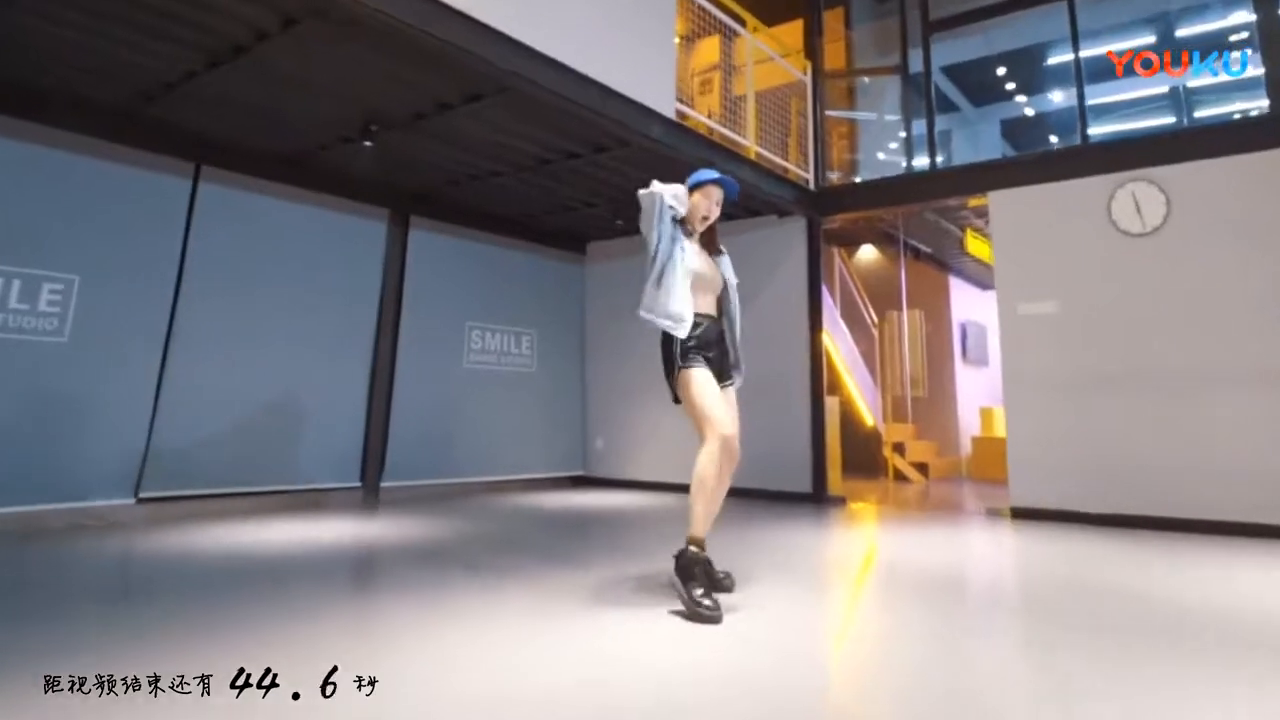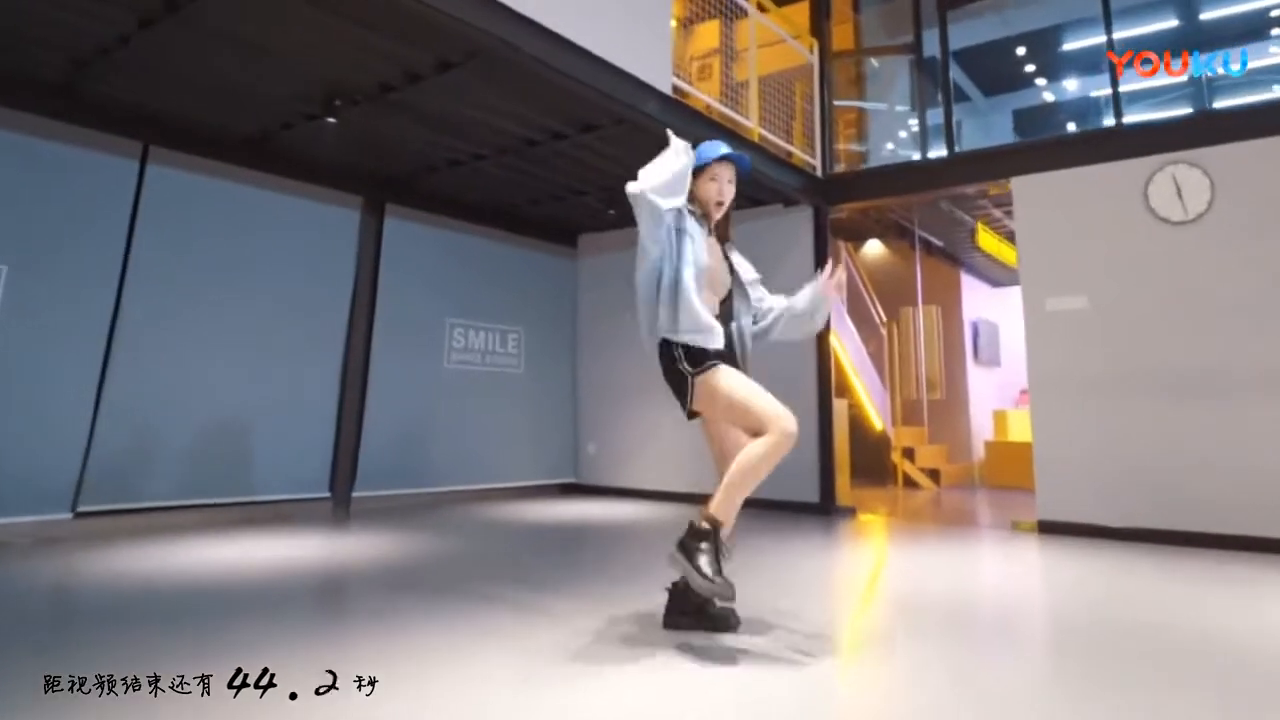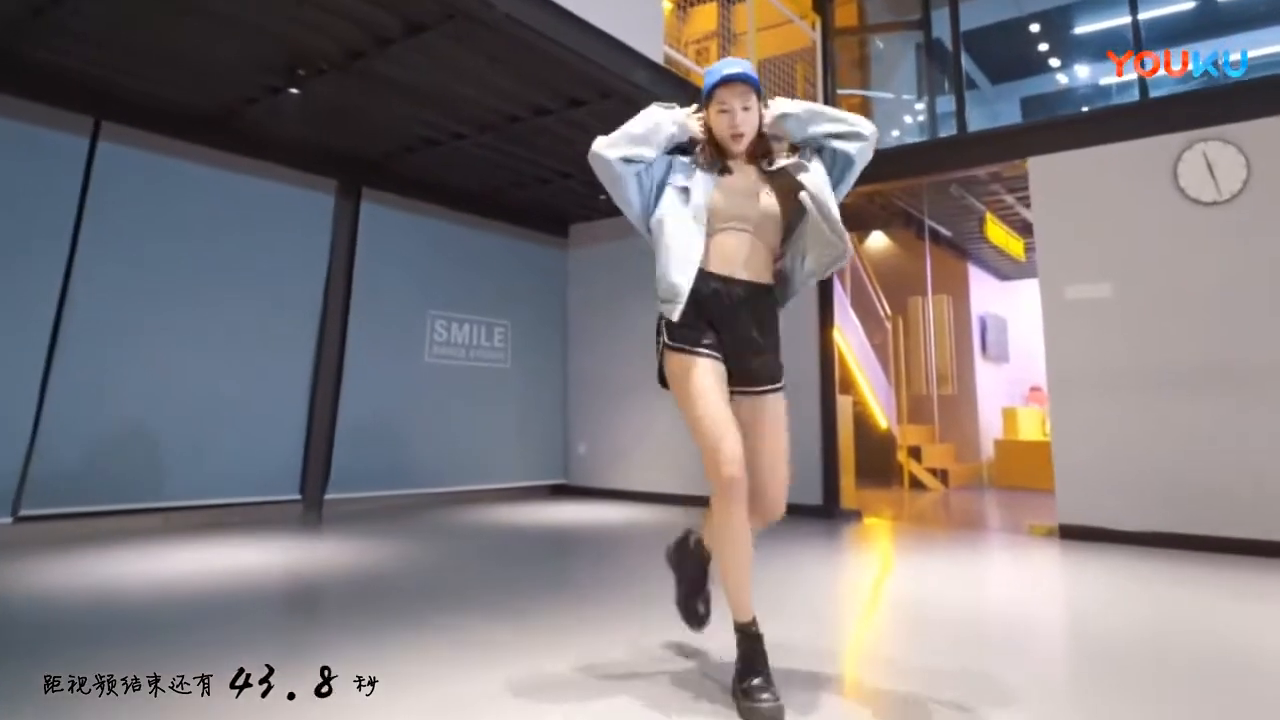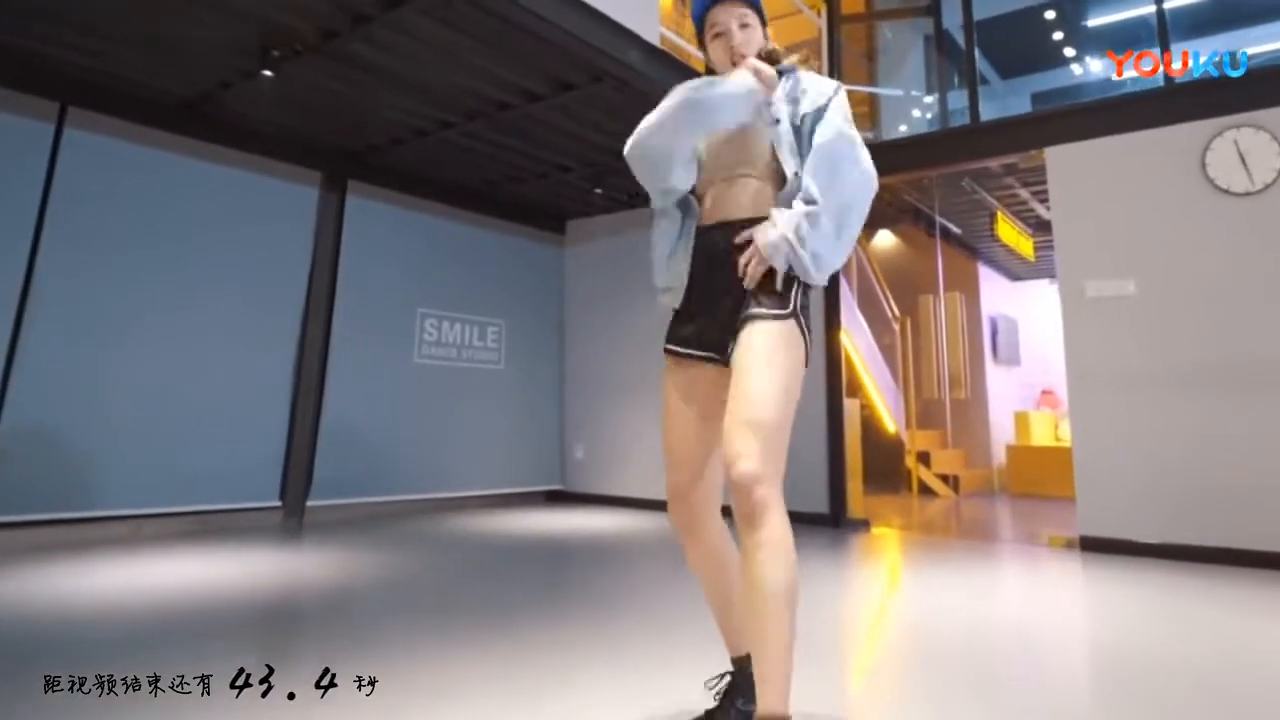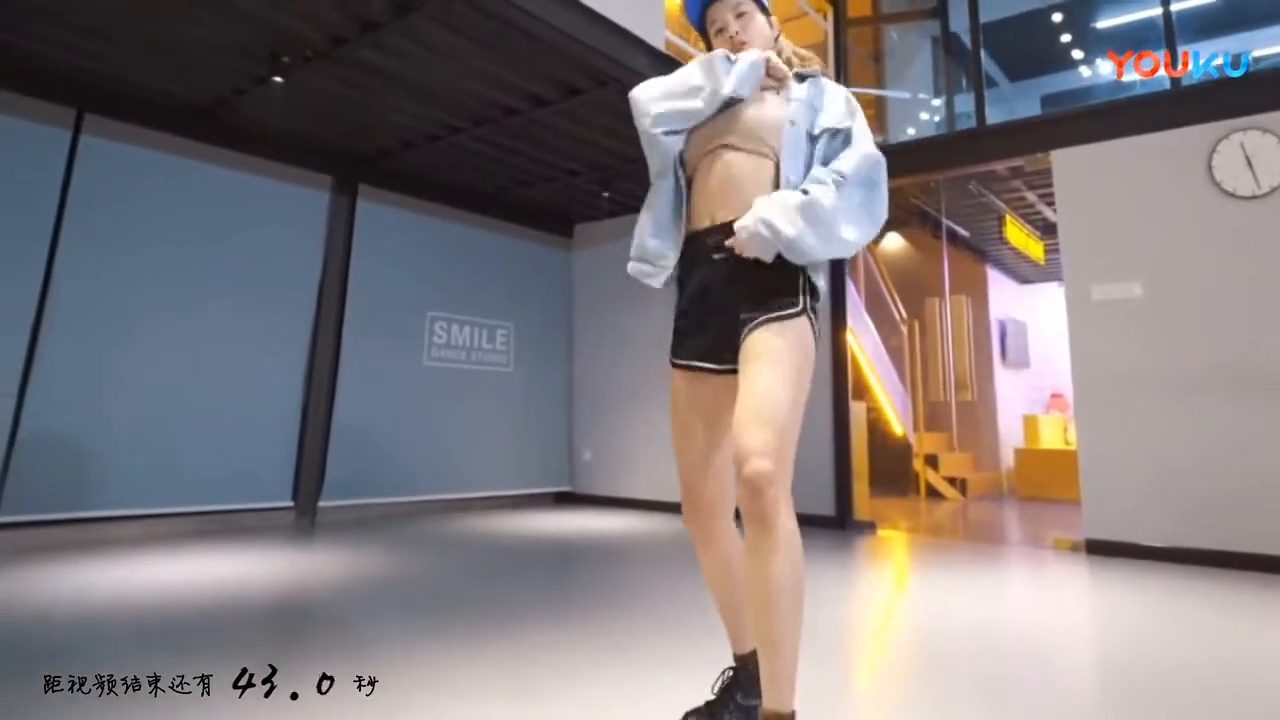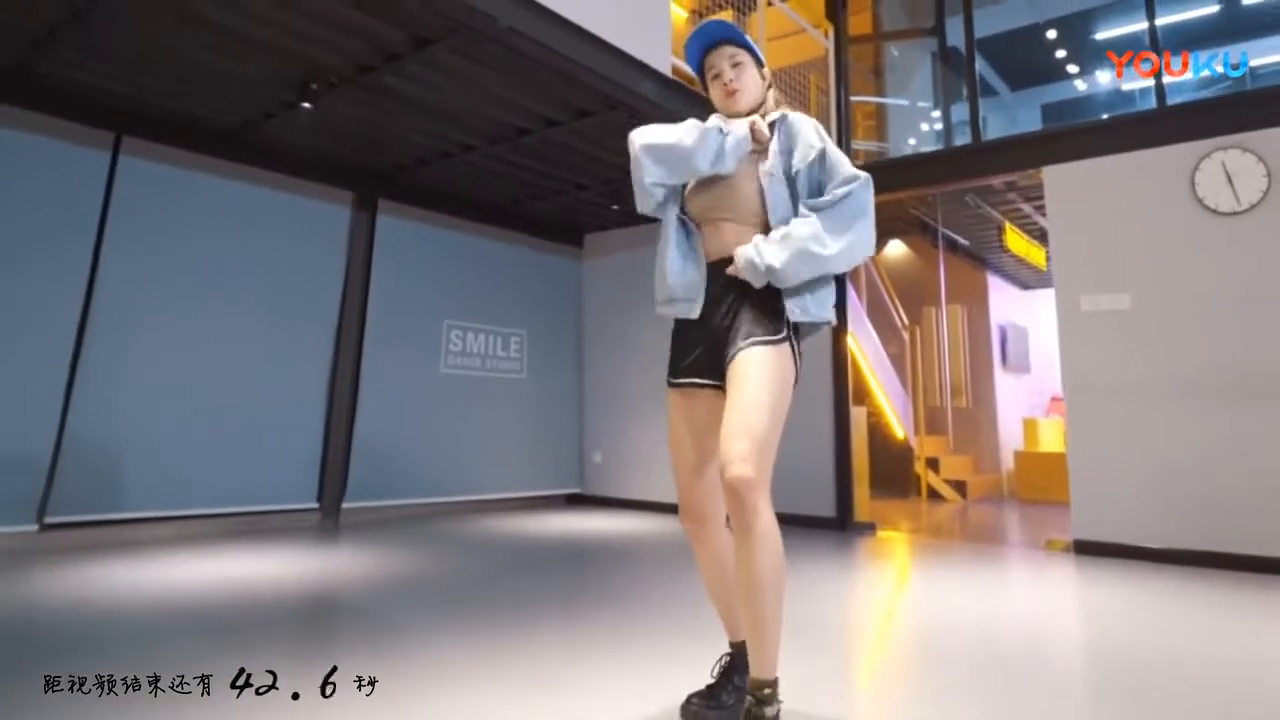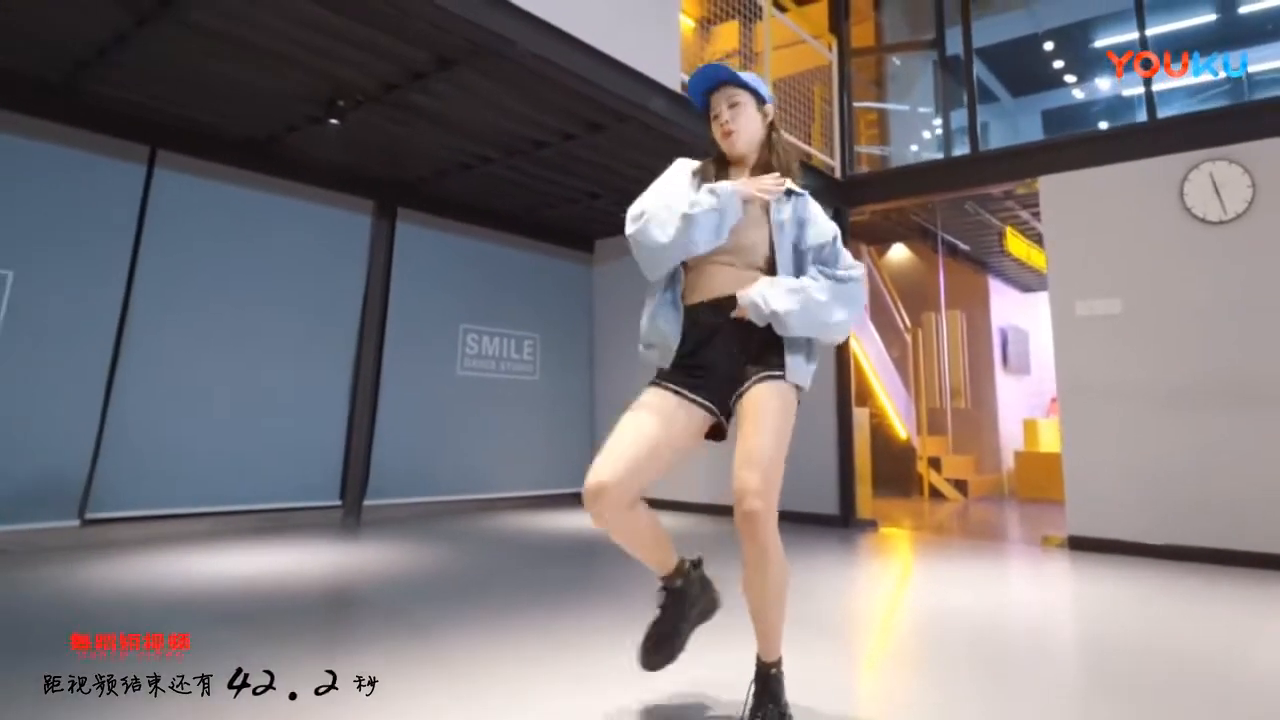
dt=0.4s
person 1, frame 1
left shoulder: (717, 255)
right shoulder: (670, 239)
left wrist: (732, 364)
left hip: (717, 349)
right hip: (687, 345)
left knee: (728, 453)
right knee: (722, 435)
right ankle: (691, 563)
person 1, frame 2
left shoulder: (727, 250)
right shoulder: (676, 229)
left elbow: (762, 314)
right elbow: (646, 196)
left wrist: (816, 296)
right wrist: (677, 159)
left hip: (722, 359)
right hip: (689, 355)
left knee: (740, 480)
right knee: (780, 429)
left ankle: (689, 593)
right ankle: (700, 536)
person 1, frame 3
left shoulder: (791, 172)
right shoulder: (685, 174)
left elbow: (857, 135)
right elbow: (610, 155)
left wrist: (786, 116)
right wrist: (670, 124)
left hip: (758, 330)
right hip: (696, 320)
left knee: (768, 504)
right knee: (731, 475)
left ankle: (694, 549)
right ankle: (750, 649)
person 1, frame 4
left shoulder: (806, 94)
right shoulder: (699, 114)
left elbow: (847, 174)
right elbow: (650, 159)
left wrist: (785, 239)
right wrist: (729, 92)
left hip: (769, 283)
right hip: (698, 291)
left knee: (752, 480)
right knee: (688, 501)
person 1, frame 5
left shoulder: (819, 97)
right shoulder: (708, 101)
left elbow: (857, 190)
right elbow: (650, 108)
left wrist: (774, 227)
right wrist: (734, 70)
left hip: (775, 279)
right hip: (700, 285)
left knee: (761, 474)
right knee: (703, 505)
person 1, frame 6
left shoulder: (796, 135)
right shoulder: (704, 151)
left elbow: (851, 209)
right elbow: (647, 154)
left wrist: (771, 256)
right wrist: (730, 135)
left hip: (761, 308)
right hip: (697, 318)
left knee: (744, 481)
right knee: (698, 511)
right ankle: (739, 662)
person 1, frame 7
left shoulder: (797, 207)
right shoulder: (685, 179)
left elbow: (842, 292)
right elbow: (649, 238)
left wrist: (777, 299)
right wrist: (730, 197)
left hip: (762, 350)
right hip: (691, 353)
left knee: (754, 507)
right knee: (603, 492)
right ankle: (683, 583)
